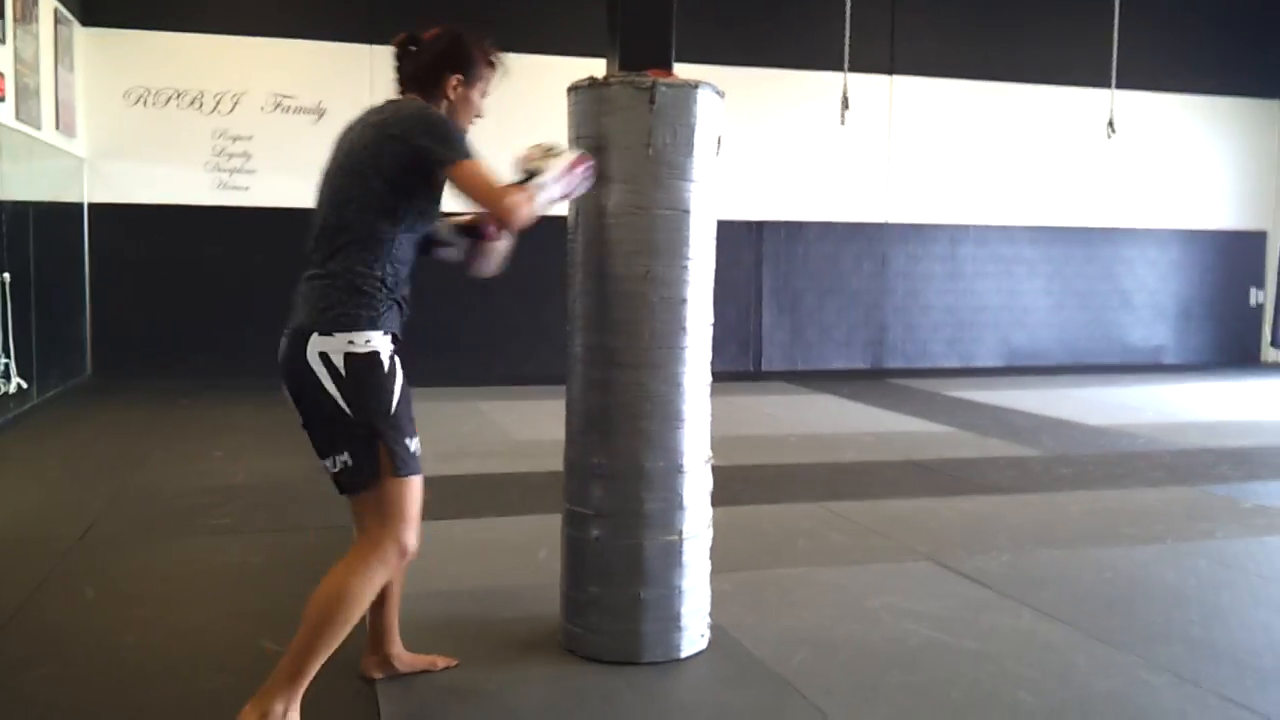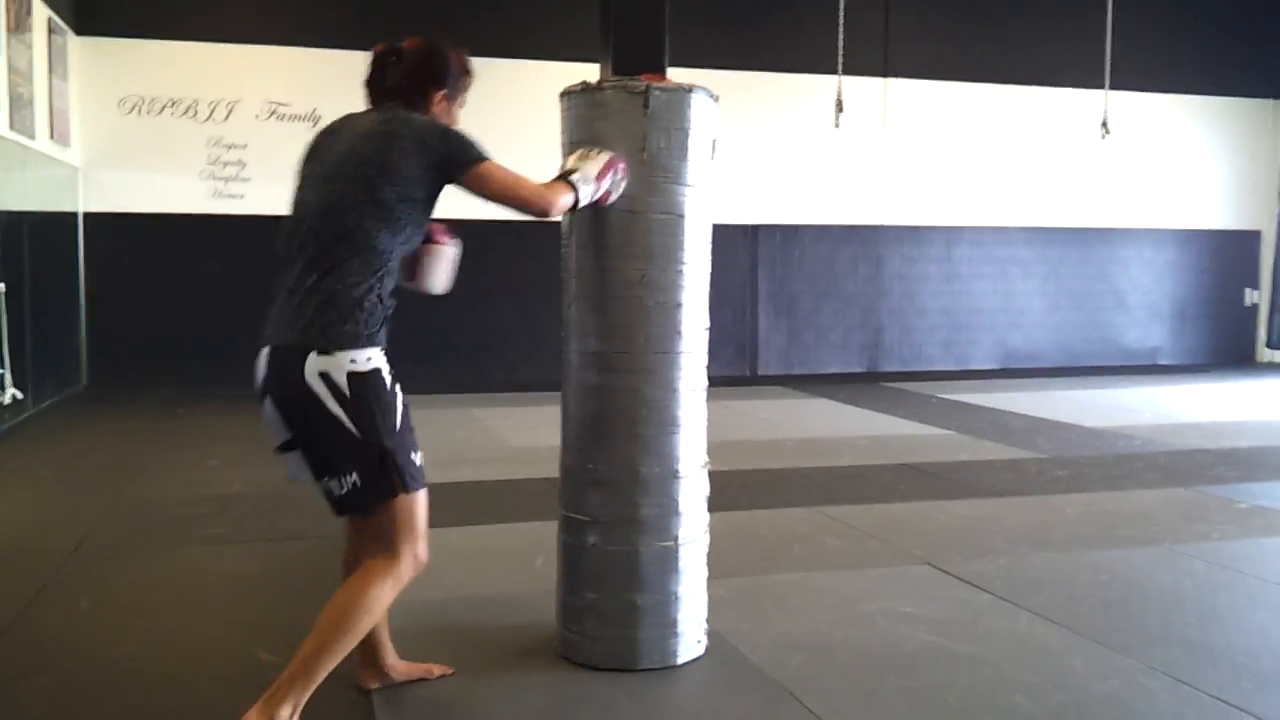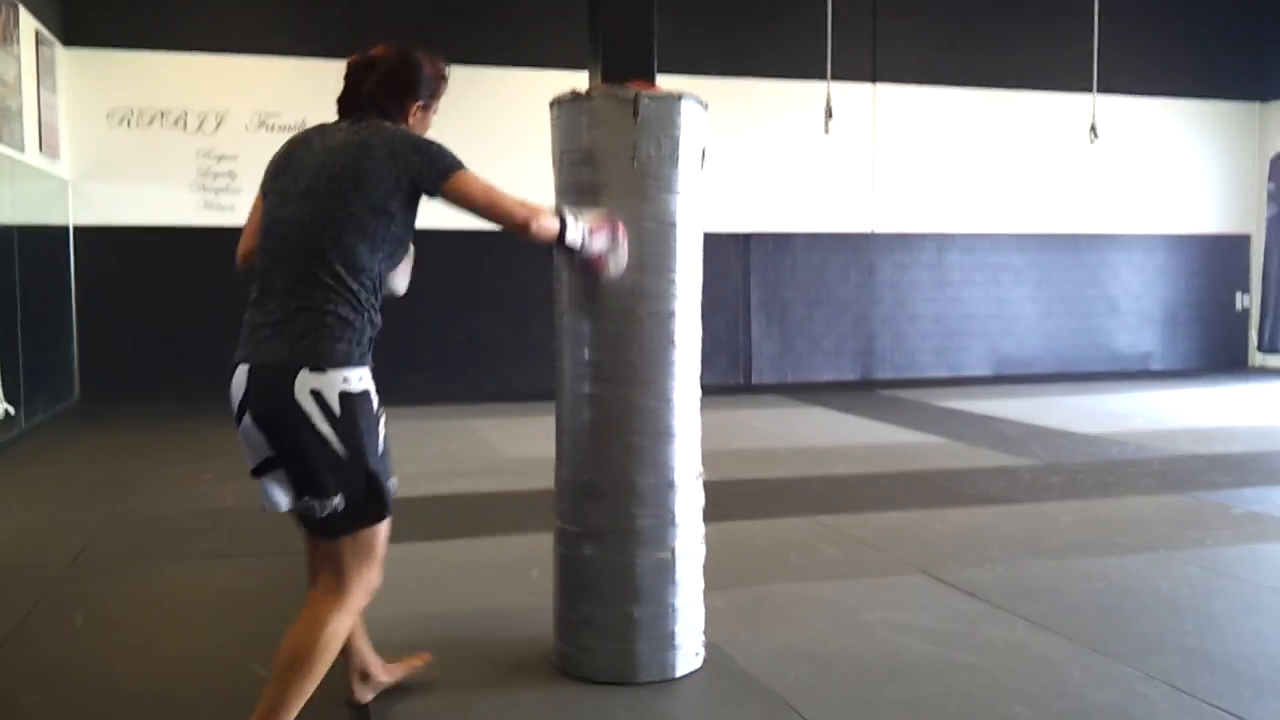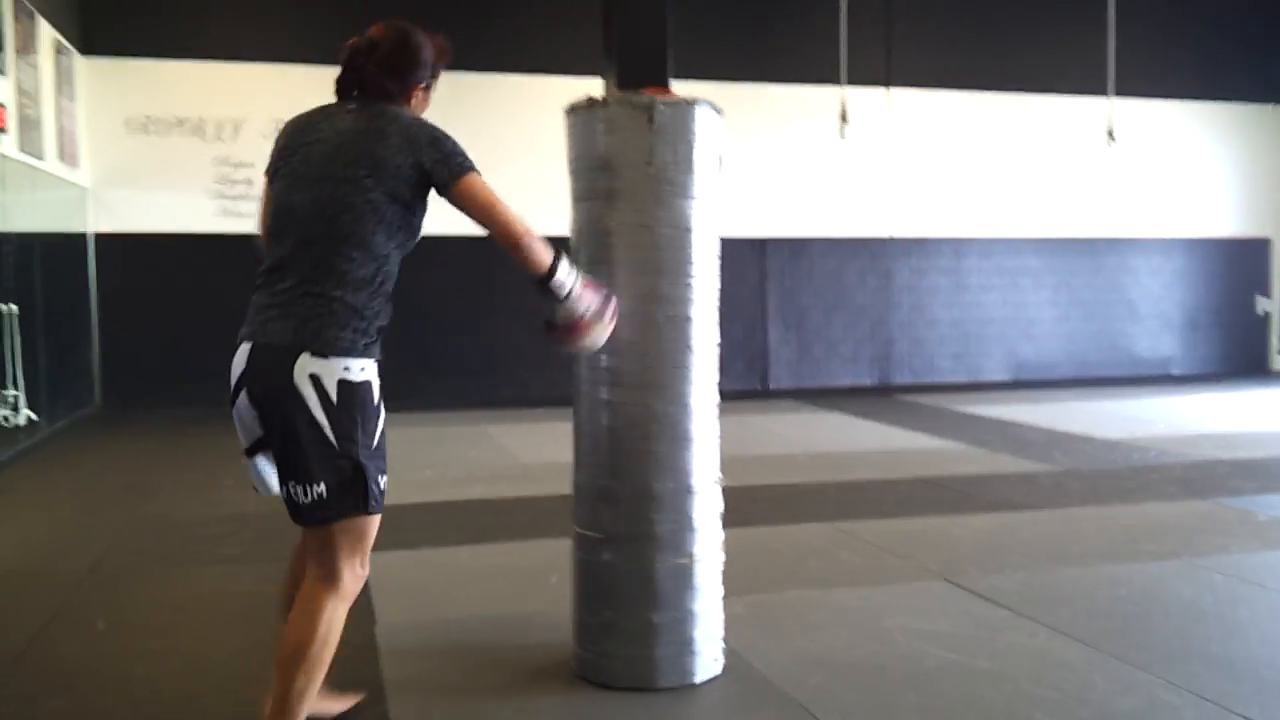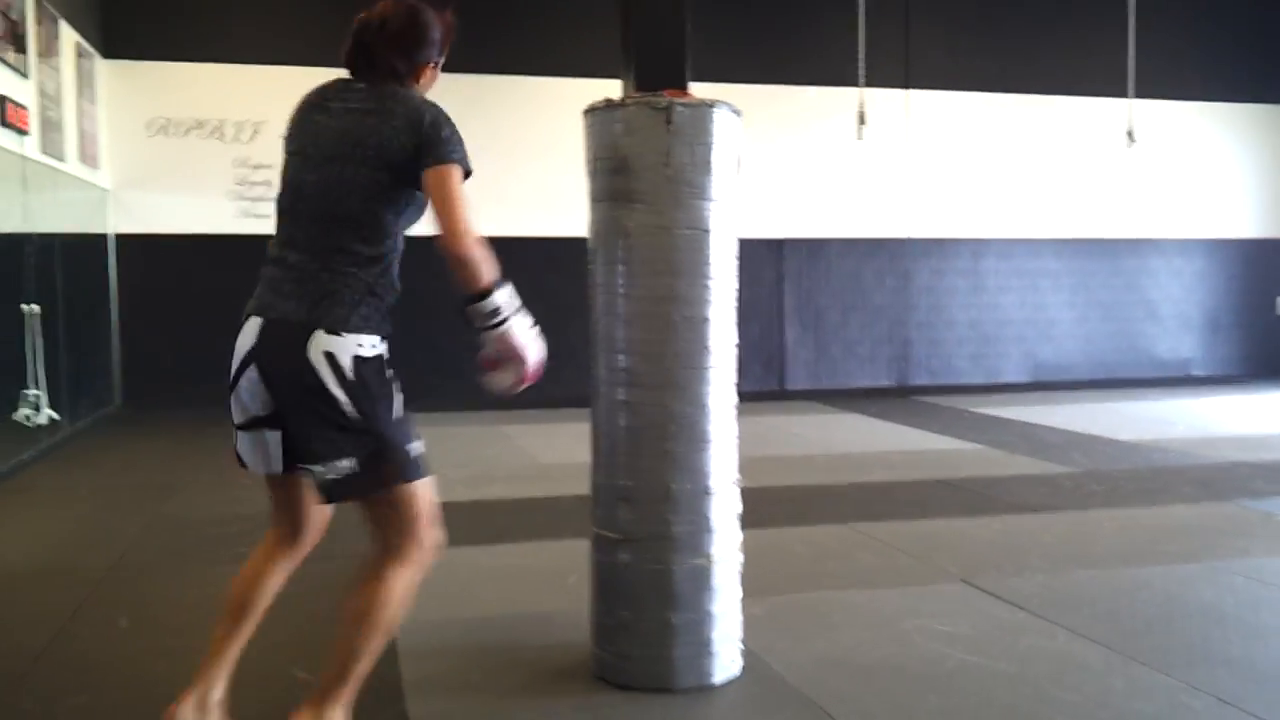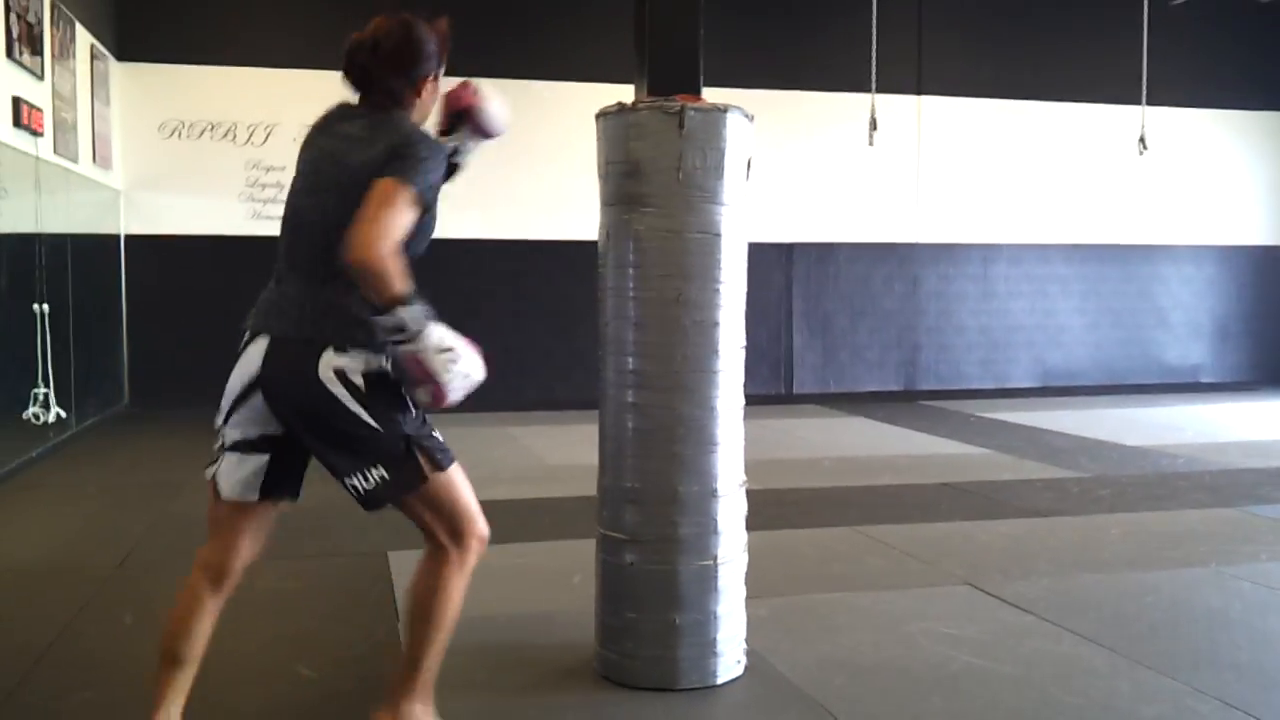
dt=0.1s
person 1, frame 1
left shoulder: (383, 125)
right shoulder: (424, 122)
right elbow: (508, 212)
right wrist: (555, 181)
left hip: (336, 342)
right hip: (347, 344)
left knee: (391, 518)
right knee: (391, 541)
left ankle: (384, 648)
person 1, frame 2
left shoulder: (333, 136)
right shoulder: (429, 138)
right elbow: (539, 203)
right wrist: (585, 178)
left hip: (278, 359)
right hip: (339, 362)
left knee: (370, 521)
right knee: (401, 553)
left ankle: (380, 661)
person 1, frame 3
left shoulder: (295, 149)
right shoulder: (405, 151)
left elbow: (249, 256)
right elbow: (523, 218)
right wrist: (582, 234)
left hip: (253, 376)
right hip: (323, 378)
left knee: (333, 536)
right knee: (352, 578)
person 1, frame 4
left shoulder: (298, 131)
right shoulder: (414, 138)
right elbow: (517, 236)
right wrist: (578, 295)
left hip: (254, 361)
right hip: (330, 367)
left knee: (322, 536)
right knee: (338, 572)
person 1, frame 5
left shoulder: (319, 105)
right shoulder: (422, 123)
right elbow: (461, 243)
right wrist: (506, 323)
left hip: (267, 338)
right hip: (339, 349)
left knee: (291, 534)
right knee: (412, 543)
person 1, frame 6
left shoulder: (335, 126)
right shoulder: (412, 147)
right elbow: (372, 252)
left wrist: (454, 141)
right wrist: (424, 336)
left hip: (268, 358)
right hip: (339, 370)
left knee: (224, 559)
right knee: (462, 534)
